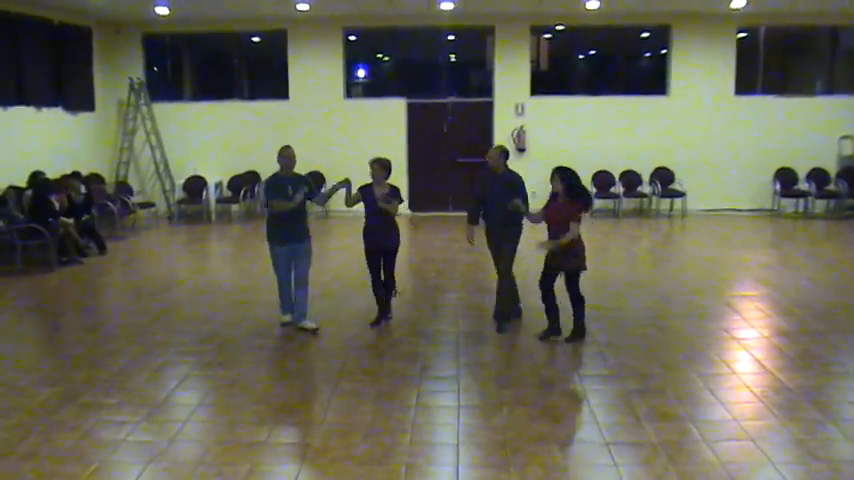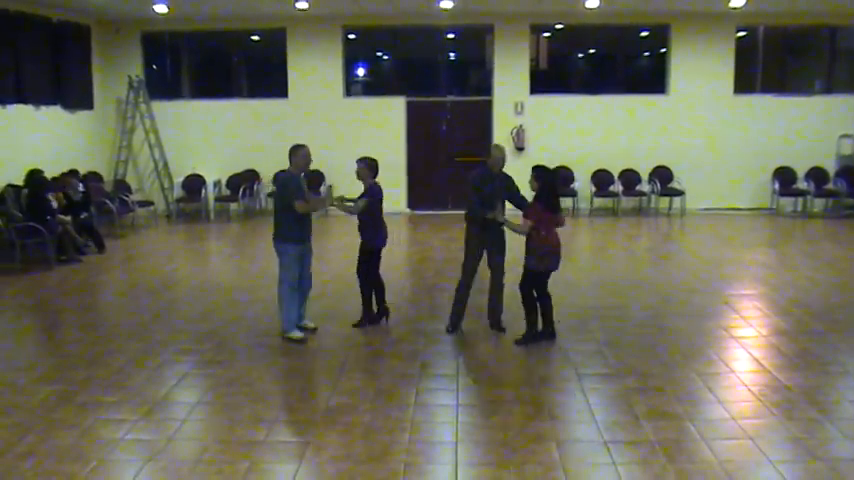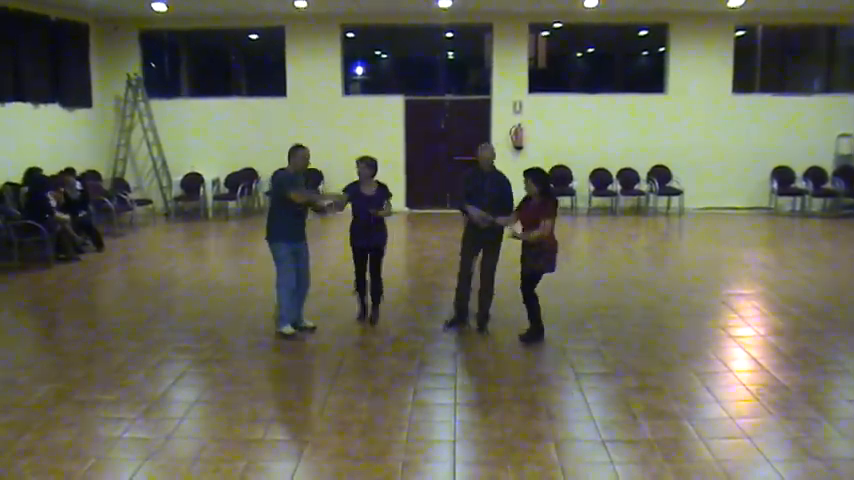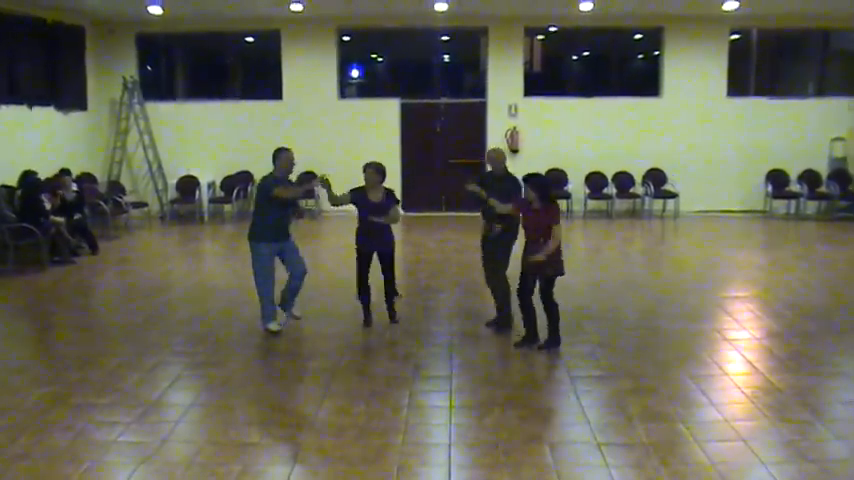
dt=0.5s
person 1, frame 1
left shoulder: (303, 180)
right shoulder: (272, 183)
left elbow: (317, 199)
right elbow: (275, 208)
left wrist: (335, 188)
right wrist: (294, 201)
left hip: (302, 237)
right hip: (279, 239)
left knee: (302, 278)
right knee: (283, 278)
left ankle: (301, 318)
right ankle: (287, 312)
person 1, frame 2
left shoulder: (298, 180)
right shoulder: (286, 181)
left elbow: (309, 201)
right elbow: (301, 208)
left wrist: (324, 200)
right wrist: (322, 204)
left hip: (302, 239)
right hip: (287, 241)
left knee: (305, 281)
right knee: (289, 282)
left ankle: (298, 319)
right ankle: (289, 328)
person 1, frame 3
left shoulder: (300, 180)
right shoulder: (280, 178)
left elbow: (312, 203)
right elbow: (299, 198)
left wrist: (327, 205)
right wrist: (326, 197)
left hip: (298, 238)
right hip: (280, 239)
left knee: (302, 279)
right knee: (287, 279)
left ankle: (297, 318)
right ankle: (283, 323)
person 1, frame 4
left shoulder: (289, 184)
right shoulder: (267, 182)
left elbow: (293, 208)
right elbow: (285, 194)
right wrist: (309, 186)
left hip: (283, 237)
right hip: (262, 240)
left knee: (299, 270)
right knee: (266, 281)
left ankle: (286, 304)
right ankle: (269, 319)
person 2, frame 1
left shoulder: (515, 179)
right shoulder: (486, 179)
left elbow: (523, 205)
right elbow: (477, 203)
right wrist: (470, 225)
left hip: (510, 230)
right hip: (492, 229)
left knee: (504, 271)
right knee: (502, 271)
left ankle: (501, 316)
right ankle: (514, 308)
person 2, frame 2
left shoulder: (507, 180)
right shoulder: (477, 178)
left elbow: (519, 200)
right elbow: (474, 207)
right wrist: (489, 215)
left hip: (496, 231)
right hip: (476, 229)
left knee: (498, 274)
right knee: (467, 275)
left ankle: (495, 318)
right ankle: (455, 319)
person 2, frame 3
left shoulder: (501, 180)
right shoulder: (471, 177)
left elbow: (507, 209)
right elbow: (464, 202)
left wrist: (489, 221)
right wrist: (470, 211)
left hip: (493, 231)
right hip: (472, 229)
left knee: (487, 275)
right knee: (464, 271)
left ankle: (482, 319)
right ankle: (460, 314)
person 2, frame 4
left shoulder: (513, 183)
right shoulder: (486, 178)
left wrist: (501, 226)
left hip: (506, 232)
right hip: (490, 230)
left knee: (498, 274)
right knee: (491, 273)
left ankle: (504, 318)
right ankle: (503, 315)
person 3, frame 1
left shoulder: (573, 205)
right shoulder: (553, 200)
left elbow: (573, 233)
right elbow: (537, 218)
left wrist: (553, 243)
right wrist: (523, 209)
left hip: (571, 252)
right hip: (555, 252)
left knee: (573, 290)
right knee: (545, 285)
left ankle: (579, 329)
right ankle: (554, 326)
person 3, frame 2
left shoulder: (538, 203)
right shoulder: (552, 200)
left elbow: (524, 229)
right elbow: (560, 222)
left wrist: (502, 219)
left hip: (541, 251)
right hip: (549, 248)
left knee: (526, 288)
right knee: (540, 289)
left ankle: (532, 332)
right ankle: (548, 329)
person 3, frame 3
left shoulder: (548, 203)
right shoulder: (528, 201)
left elbow: (544, 230)
right elbow: (511, 220)
left wrist: (522, 236)
left hip: (543, 251)
right hip: (529, 250)
left knee: (527, 288)
right knee: (526, 287)
left ankle: (536, 330)
right ankle: (536, 328)
person 3, frame 4
left shoulder: (551, 208)
right shoulder: (524, 205)
left elbow: (556, 238)
right elbow: (504, 208)
left wrist: (543, 255)
right wrist: (486, 197)
left hip: (548, 256)
right hip: (530, 254)
left knee: (546, 296)
right knee: (523, 293)
left ankle: (554, 337)
right ankle: (531, 334)
person 4, frame 1
left shoulder: (393, 191)
right shoulder: (365, 189)
left elbow: (394, 211)
right elbow: (349, 203)
left wrist: (382, 204)
right wrist: (348, 189)
left hip: (390, 237)
right hip: (371, 237)
left knee: (388, 273)
right knee: (374, 275)
left ankle: (387, 308)
right ankle: (381, 310)
person 4, frame 2
left shoulder: (372, 189)
right shoulder: (370, 188)
left elbow: (355, 210)
left wrist: (335, 203)
right wrist: (348, 199)
left hip: (373, 237)
right hip: (372, 236)
left knee: (364, 273)
right knee: (371, 273)
left ankle: (367, 314)
right ankle: (381, 309)
person 4, frame 3
left shoulder: (382, 188)
right shoulder: (352, 188)
left elbow: (388, 211)
right elbow: (340, 206)
left wrist: (380, 213)
right wrist: (337, 204)
left hip: (378, 234)
right hip: (359, 234)
left knee: (375, 271)
right knee: (360, 271)
left ankle: (375, 309)
right ankle: (362, 307)
person 4, frame 4
left shoulder: (389, 194)
right shoulder: (358, 193)
left elbow: (395, 218)
right elbow: (336, 201)
left wrist: (380, 219)
right wrist: (329, 189)
left hip: (385, 239)
right hip: (365, 240)
left knee: (389, 275)
right knee: (362, 276)
left ankle: (391, 310)
right ankle: (367, 312)
